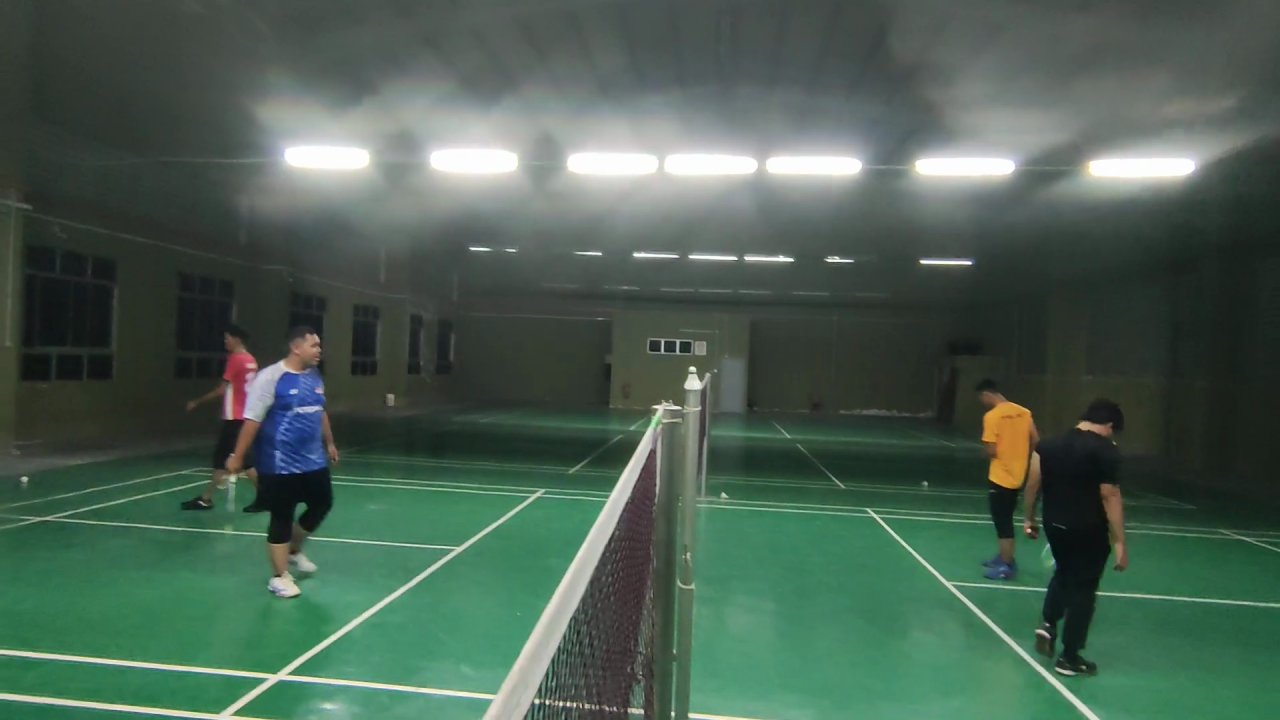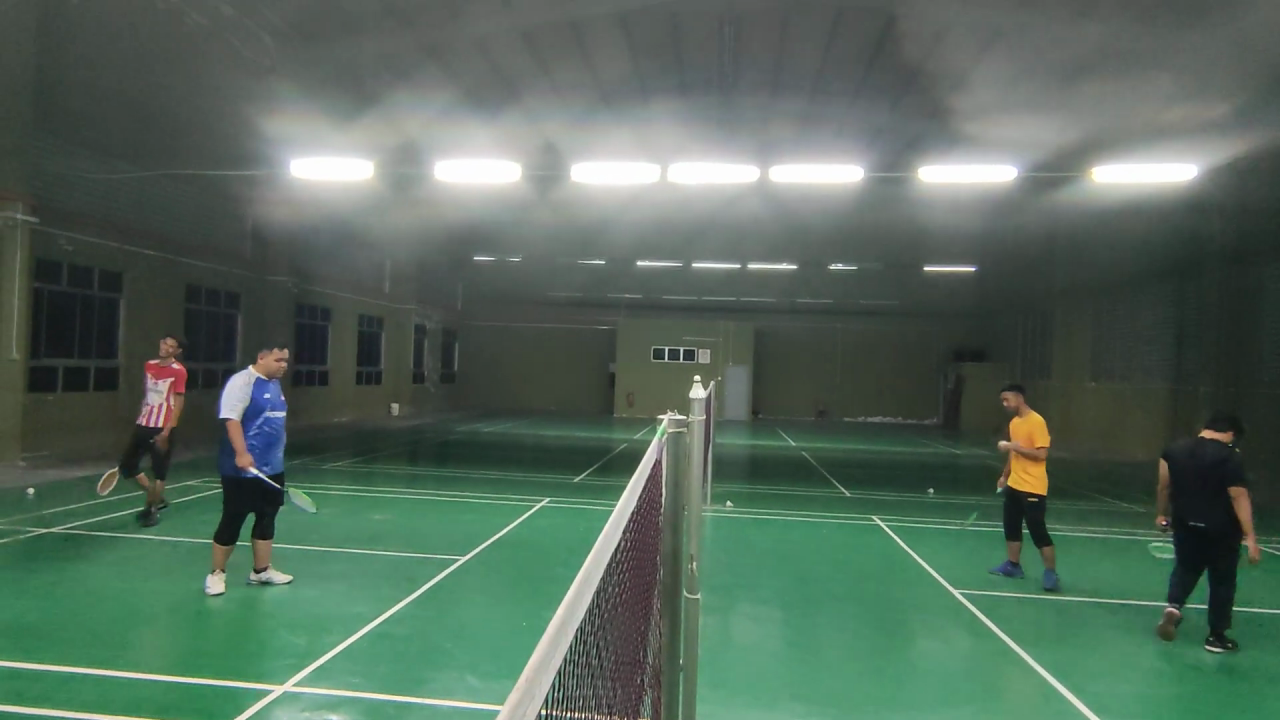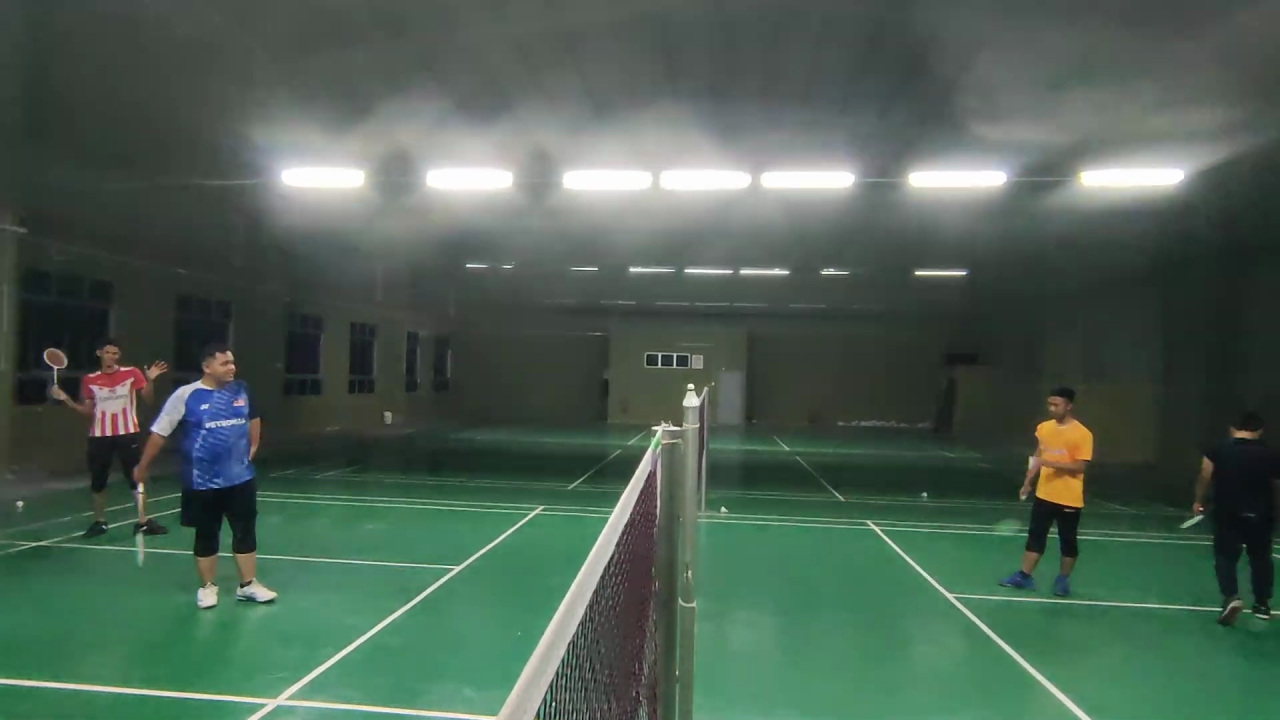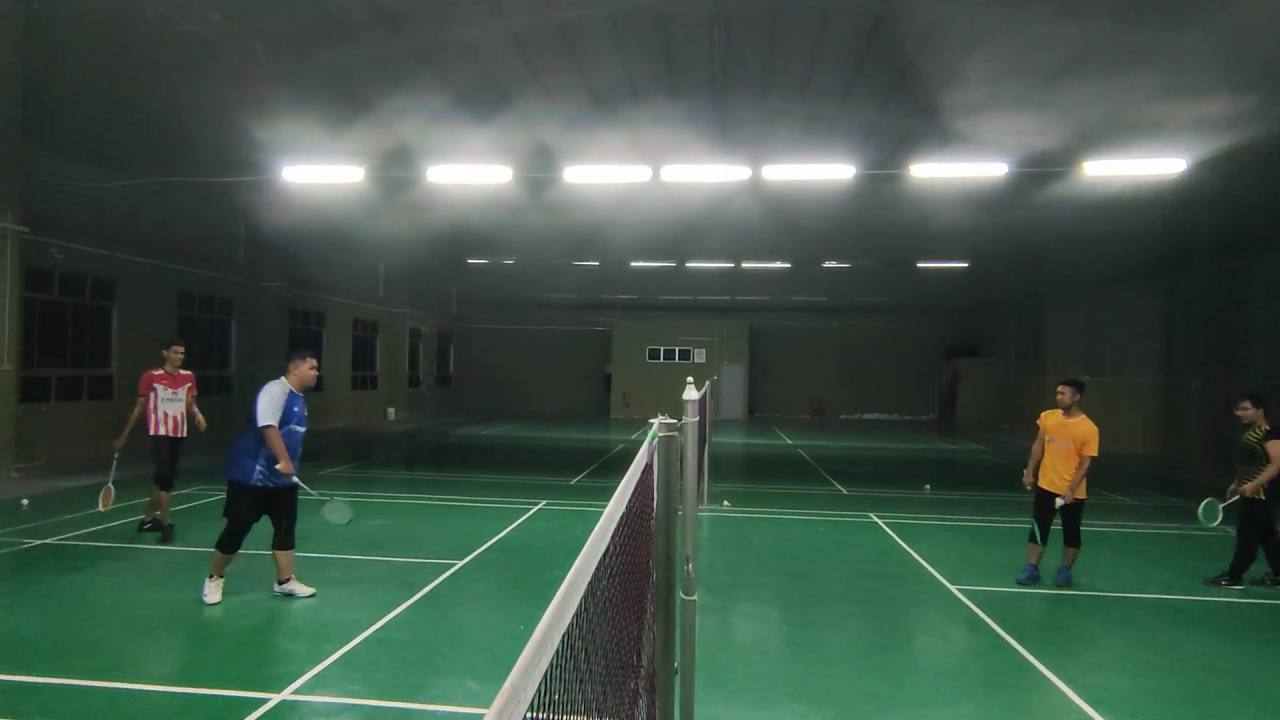
dt=1s
person 1, frame 1
left shoulder: (315, 376)
right shoulder: (270, 378)
right elbow: (252, 420)
left wrist: (329, 443)
right wrist: (237, 456)
left hip: (313, 461)
right hip: (280, 464)
left knee: (322, 505)
right knee: (282, 519)
left ankle: (293, 552)
right ankle: (280, 576)
person 1, frame 2
left shoulder: (274, 383)
right shoulder: (242, 382)
right elbow: (231, 419)
right wrist: (241, 453)
left hip: (271, 467)
right hip: (243, 469)
left knee: (267, 518)
right knee: (233, 519)
left ankle: (261, 570)
right ankle: (217, 573)
person 1, frame 3
left shoulder: (241, 390)
right shoulder: (185, 396)
left elbow: (253, 419)
right elbow: (160, 432)
left wrist: (254, 446)
right wrist: (143, 466)
left hip: (240, 477)
right hip: (203, 481)
left knee: (245, 530)
right knee: (206, 534)
left ankle: (248, 585)
right ankle: (207, 587)
person 1, frame 4
left shoulder: (298, 397)
right shoulder: (276, 391)
right elbow: (268, 427)
left wrist: (289, 463)
right wrist: (283, 460)
left hip: (282, 476)
right hip: (252, 474)
left knee: (286, 527)
right knee: (238, 527)
left ankle: (285, 581)
right ankle: (215, 578)
person 2, frame 1
left shoulder: (1049, 444)
right shoulder: (1105, 450)
left elbow: (1033, 483)
right elbow: (1110, 496)
left wrist: (1029, 518)
right wrist: (1120, 541)
left hip: (1055, 525)
right hip: (1089, 531)
left knee: (1064, 577)
right knee: (1082, 590)
left ankle: (1047, 625)
right ankle: (1069, 657)
person 2, frame 2
left shoulder: (1175, 450)
right shoulder: (1229, 456)
left elbow: (1164, 487)
right elbow: (1239, 497)
left wrist: (1163, 514)
right wrist: (1250, 537)
left hip: (1185, 524)
right hip: (1220, 528)
left knee: (1185, 570)
right knee: (1222, 580)
left ankle: (1173, 607)
right ankle: (1216, 636)
person 2, frame 3
left shoulder: (1217, 451)
left elbow: (1204, 480)
left wrist: (1199, 502)
left hip: (1227, 514)
right hip: (1261, 515)
left knee: (1226, 558)
right knee: (1261, 558)
left ankle: (1231, 597)
right ankle: (1262, 604)
person 2, frame 4
right shoulder: (1251, 433)
left wrist: (1254, 485)
right wrist: (1236, 483)
left hip: (1258, 493)
right hip: (1254, 493)
left knee: (1247, 535)
left ankle: (1234, 577)
person 3, frame 1
left shoulder: (991, 416)
right shoulder: (1023, 412)
left elbow: (991, 451)
right elbow: (1035, 440)
right wrist: (1031, 462)
left hip: (1001, 477)
right hip: (1016, 475)
left knee: (1002, 520)
right knee: (1005, 518)
left ankle: (1007, 566)
right ankle: (1005, 556)
person 3, frame 2
left shoulder: (1037, 422)
right shoulder: (1014, 422)
left elbow: (1042, 454)
left wrist: (1013, 447)
right wrist: (1004, 475)
left hip: (1033, 487)
right hip: (1014, 484)
left knee: (1037, 530)
right knee: (1011, 525)
left ankle: (1051, 573)
right ankle: (1013, 565)
person 3, frame 3
left shoulder: (1082, 434)
right shoulder: (1044, 428)
left elbow: (1080, 466)
left wrist: (1051, 463)
right wrist: (1027, 482)
left hip: (1069, 500)
right hip: (1043, 495)
left knee: (1068, 541)
right knee: (1035, 536)
left ankle: (1063, 579)
right ankle: (1024, 576)
person 3, frame 4
left shoulder: (1089, 429)
right shoulder: (1047, 417)
left elbow: (1085, 463)
right elbow: (1038, 446)
left wrist: (1071, 488)
right wrist: (1029, 472)
left hip: (1072, 492)
right hip: (1045, 486)
left knee: (1071, 533)
right knee: (1038, 529)
left ankle: (1065, 570)
right ankle: (1032, 569)
person 4, frame 1
left shoulder: (235, 360)
right shoulder: (251, 361)
left elbow: (221, 390)
left wrist: (196, 402)
left hip: (234, 418)
right hip: (242, 416)
right knee: (220, 457)
right ankle: (205, 499)
person 4, frame 2
left shoulder: (178, 372)
right shoulder: (149, 366)
left elbow: (178, 404)
left wrist: (165, 432)
right wrist: (142, 421)
left hip: (162, 427)
right hip: (143, 424)
left knee: (159, 470)
right knee: (126, 465)
left ankle: (153, 509)
right ankle: (153, 500)
person 4, frame 3
left shoulder: (132, 373)
right shoulder: (89, 380)
left elbow: (148, 399)
right elbow: (88, 410)
left wrist: (149, 380)
right wrist: (66, 399)
left hip: (128, 434)
right hip: (99, 436)
left knee: (136, 477)
right knee: (97, 481)
left ankle: (143, 522)
right ankle: (99, 522)
person 4, frame 4
left shoulder: (188, 377)
right shoulder: (150, 377)
right elbow: (139, 407)
left wrist: (197, 414)
right wrist: (124, 435)
left hip: (179, 434)
right hip: (160, 434)
left knee: (168, 479)
right knee: (164, 475)
left ankle: (149, 519)
right ankle: (166, 523)
